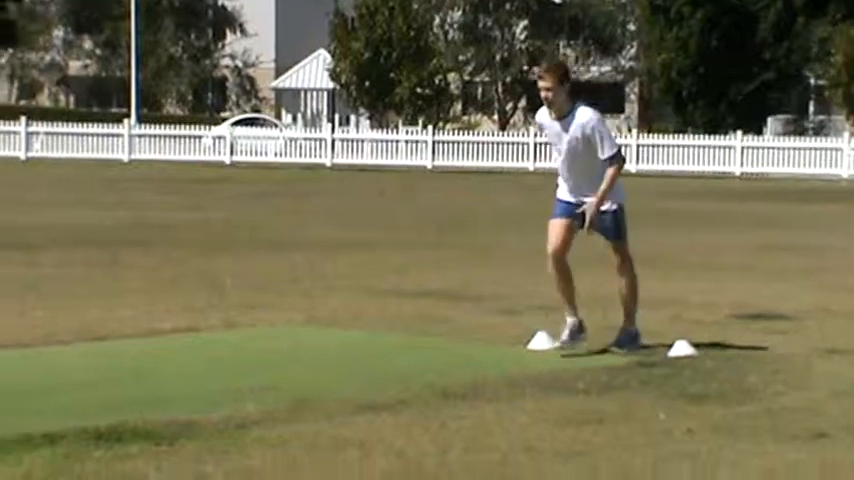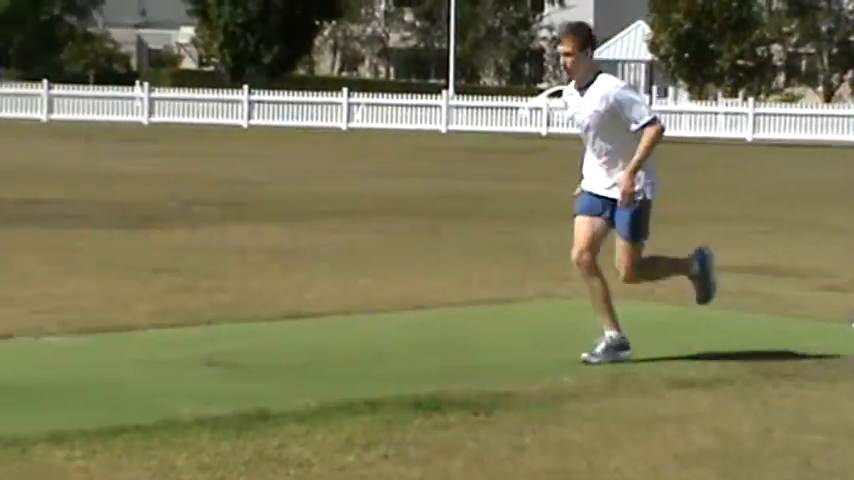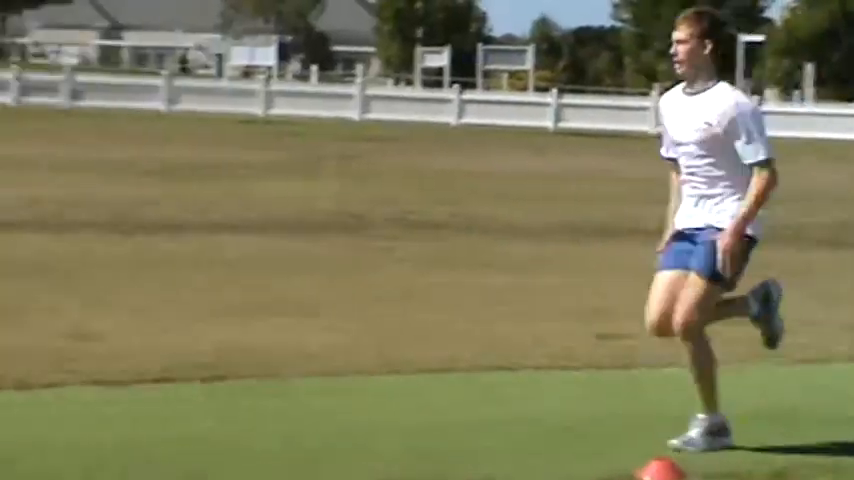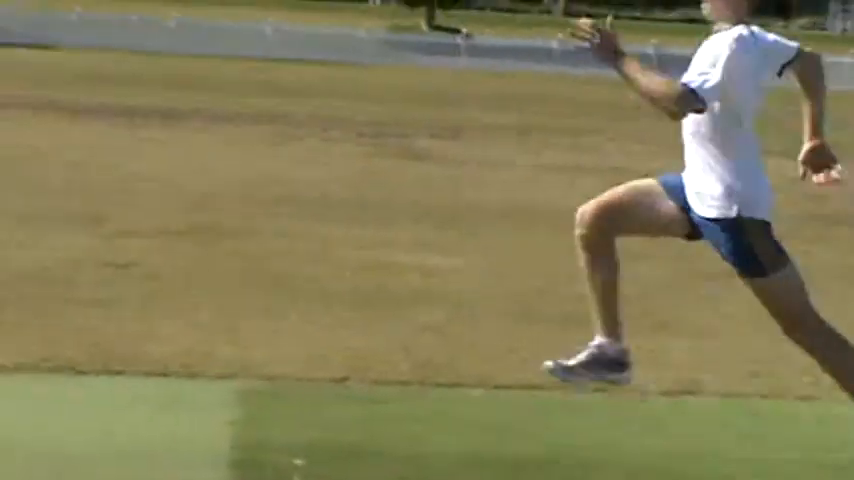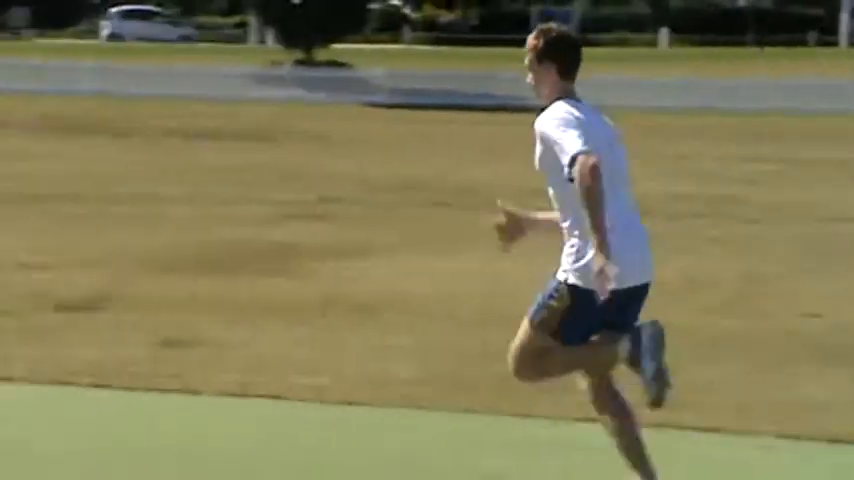
dt=1s
person 1, frame 1
left shoulder: (588, 119)
right shoulder: (542, 117)
left elbow: (617, 160)
left wrist: (597, 199)
left hip: (602, 199)
right hip: (569, 196)
left knee: (621, 262)
right knee: (554, 252)
left ankle: (630, 330)
right ankle: (573, 322)
person 1, frame 2
left shoulder: (614, 91)
right shoulder: (570, 94)
left elbow: (654, 128)
left wrist: (630, 172)
left hip: (631, 187)
right hip: (594, 186)
left knee: (628, 272)
right knee: (581, 257)
left ankle: (694, 263)
right ankle: (614, 338)
person 1, frame 3
left shoulder: (733, 105)
right shoulder: (671, 103)
left elbow: (766, 171)
left wrist: (737, 227)
right wrist: (670, 226)
left hip: (724, 228)
right hip: (688, 227)
left knee: (685, 324)
right knee: (657, 324)
left ankle: (712, 422)
right ankle: (757, 301)
person 1, frame 4
left shoulder: (732, 45)
right shoulder: (749, 36)
left elbow: (678, 105)
right elbow: (809, 62)
left wrist: (619, 61)
right wrist: (814, 138)
left hip: (730, 202)
right hip: (697, 188)
left knee: (800, 324)
right knee: (591, 220)
right ankle: (609, 350)
person 1, frame 5
left shoulder: (554, 121)
right shoulder: (601, 127)
left elbow: (590, 171)
left wrist: (601, 250)
right wrist: (535, 224)
left hip: (592, 271)
right hip: (633, 269)
left knee: (524, 366)
right knee: (597, 386)
left ankle: (631, 345)
